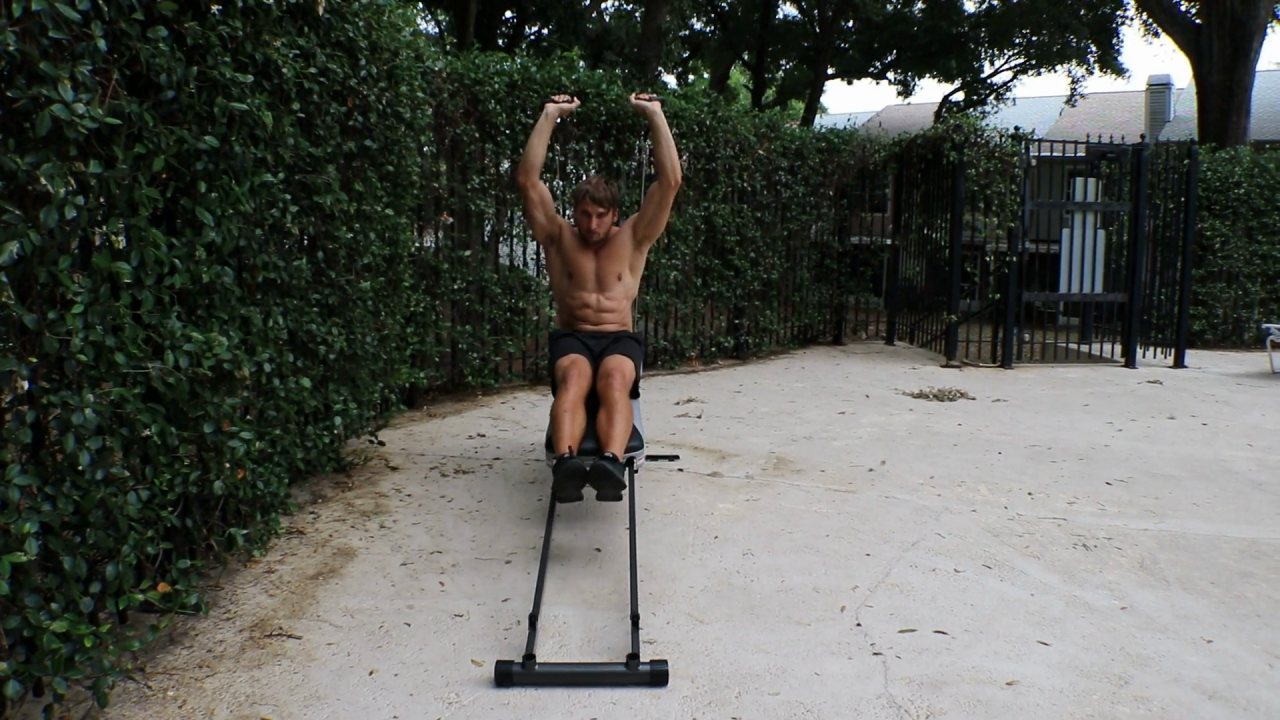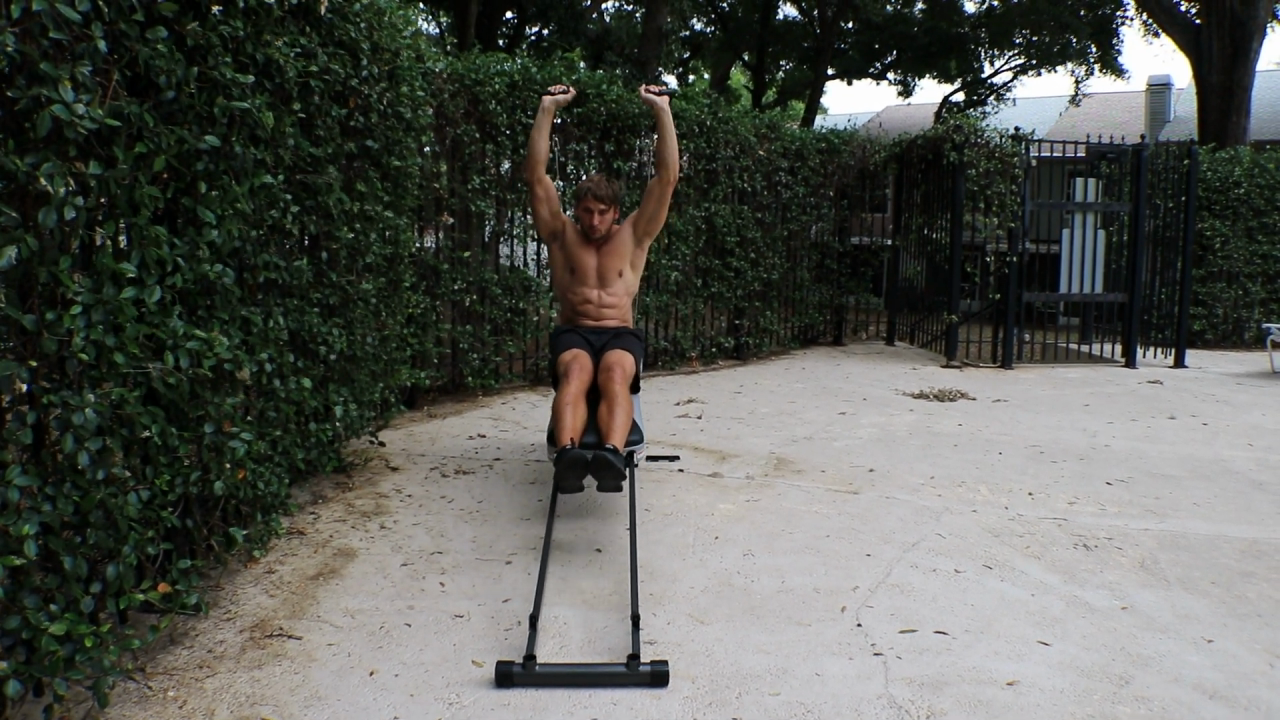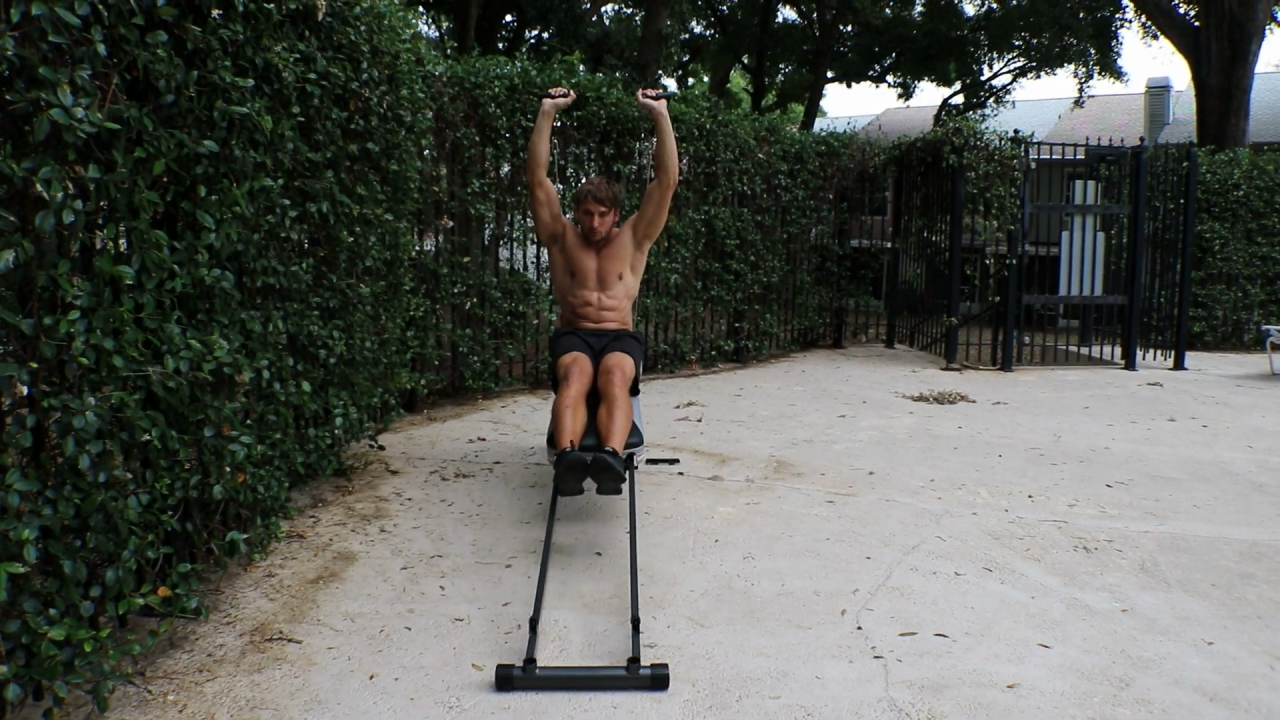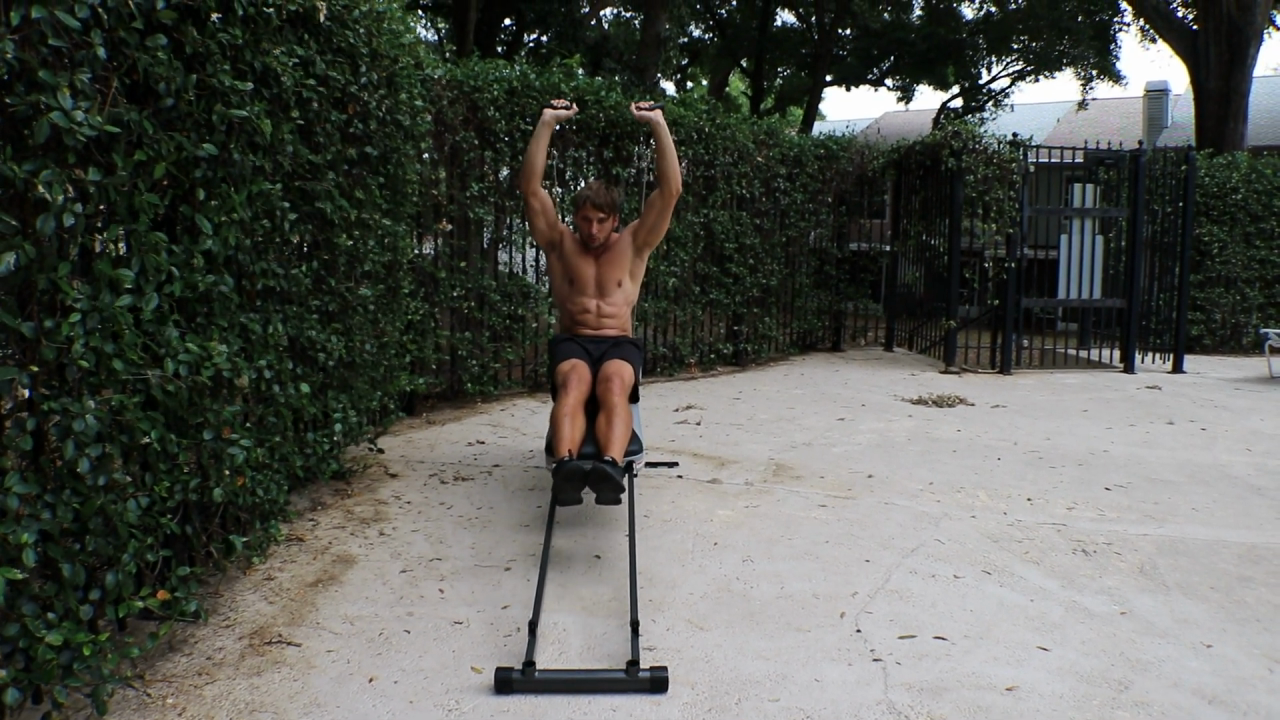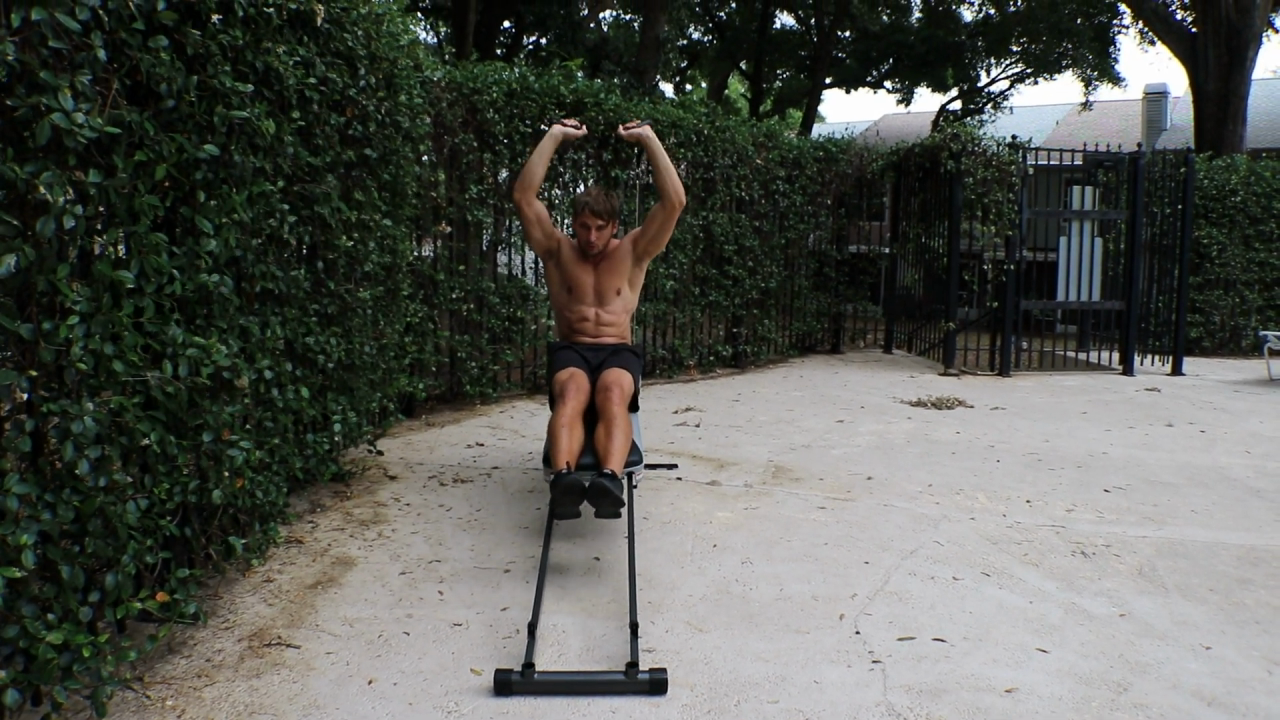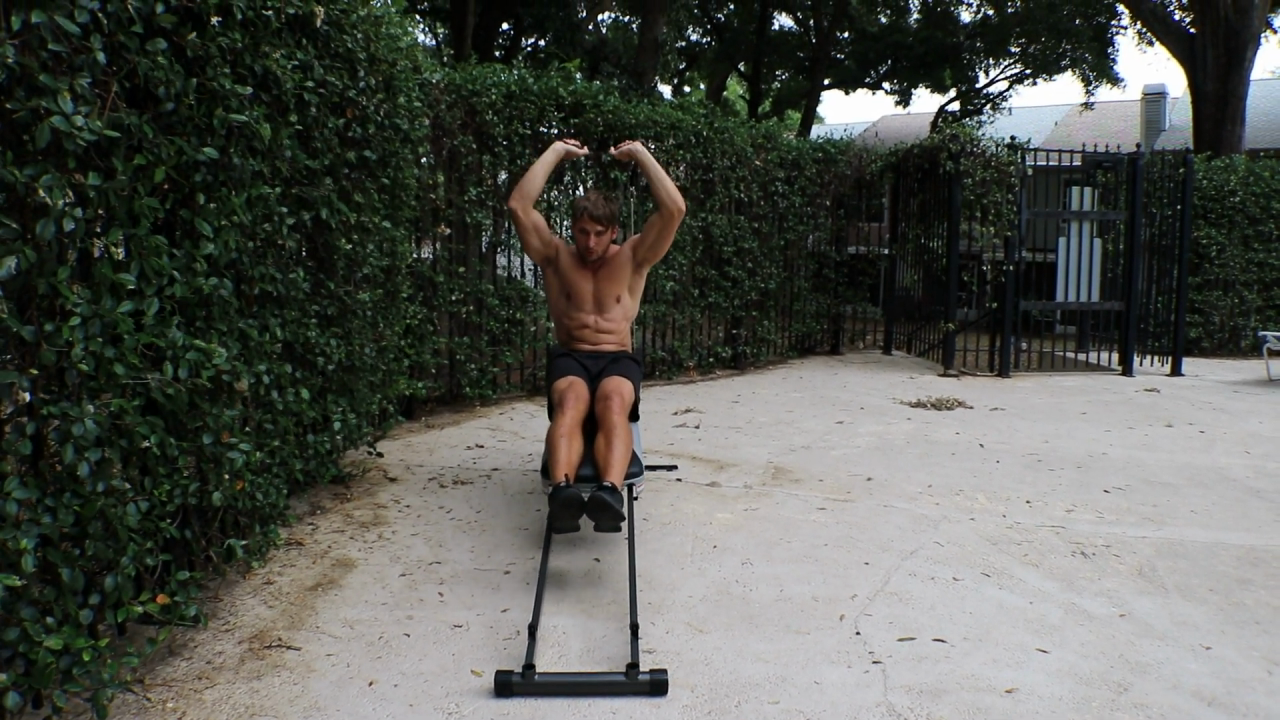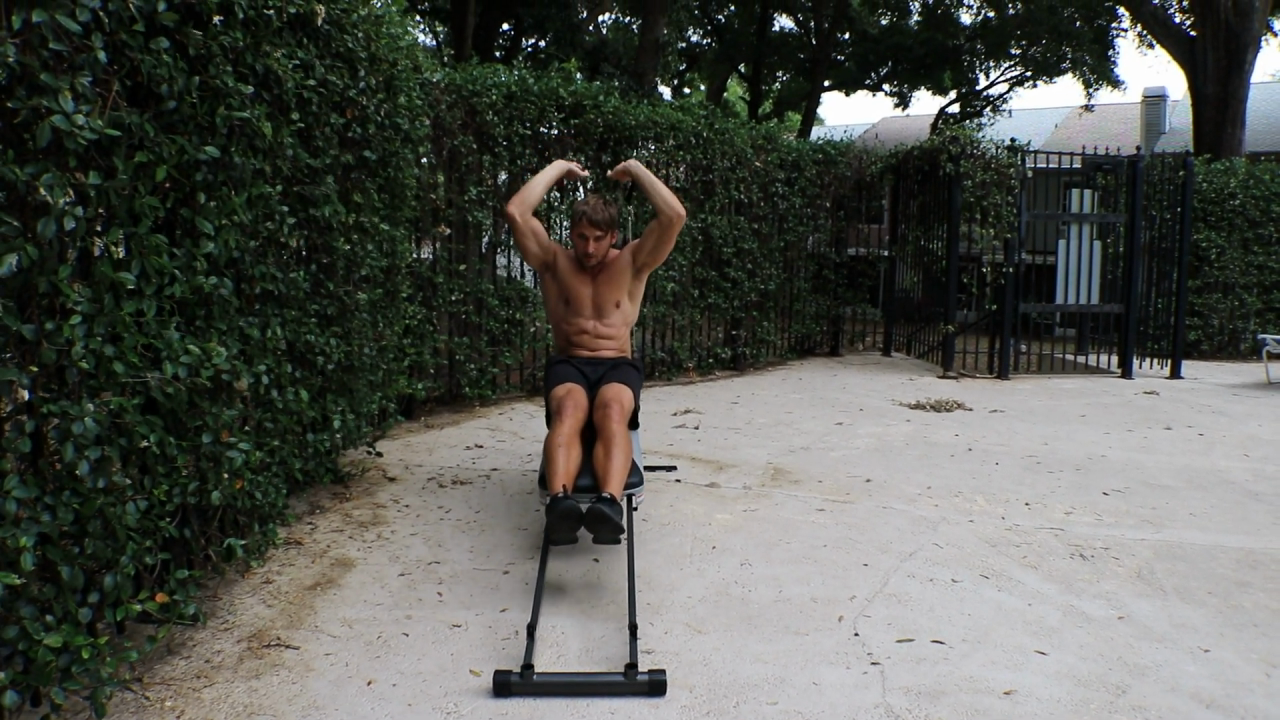
dt=0.2s
person 1, frame 1
left shoulder: (633, 238)
right shoulder: (558, 237)
left elbow: (670, 181)
right elbow: (527, 180)
left wrist: (655, 115)
right wrist: (550, 115)
left hip: (621, 339)
right hip: (571, 338)
left knee: (614, 379)
right knee: (574, 378)
left ankle: (612, 463)
right ankle: (565, 463)
person 1, frame 2
left shoulder: (634, 236)
right shoulder: (560, 235)
left elbow: (667, 177)
right elbow: (536, 176)
left wrist: (662, 110)
right wrist: (547, 109)
left hip: (621, 335)
right hip: (573, 333)
left knee: (614, 374)
right knee: (575, 372)
left ankle: (612, 455)
right ankle: (566, 454)
person 1, frame 3
left shoulder: (634, 239)
right shoulder: (561, 237)
left elbow: (666, 181)
right elbow: (537, 179)
left wrist: (660, 114)
right wrist: (546, 112)
left hip: (621, 338)
right hip: (573, 336)
left knee: (613, 377)
right knee: (575, 375)
left ankle: (612, 457)
right ankle: (567, 457)
person 1, frame 4
left shoulder: (633, 245)
right shoulder: (559, 244)
left elbow: (670, 191)
right elbow: (531, 188)
left wrist: (658, 125)
right wrist: (546, 122)
left hip: (620, 344)
right hip: (571, 343)
left knee: (613, 384)
right knee: (574, 382)
left ankle: (611, 466)
right ankle: (565, 466)
person 1, frame 5
left shoulder: (633, 253)
right shoulder: (557, 251)
left elbow: (674, 203)
right elbow: (523, 198)
left wrist: (648, 139)
right wrist: (554, 137)
left hip: (619, 352)
right hip: (570, 350)
left knee: (612, 394)
right knee: (571, 392)
left ankle: (610, 479)
right ankle: (563, 479)
person 1, frame 6
left shoulder: (633, 258)
right shoulder: (556, 257)
left elbow: (675, 210)
right elbow: (518, 207)
left wrist: (639, 154)
right wrist: (557, 151)
left hip: (619, 359)
right hip: (569, 357)
left knee: (613, 402)
right knee: (570, 402)
left ankle: (610, 493)
right ankle: (561, 491)
person 1, frame 7
left shoulder: (632, 263)
right shoulder: (554, 261)
left elbow: (675, 216)
right elbow: (515, 213)
left wrist: (635, 170)
right wrist: (558, 168)
left hip: (618, 365)
right hip: (568, 363)
left knee: (612, 411)
right knee: (568, 410)
left ankle: (609, 503)
right ankle: (559, 503)
